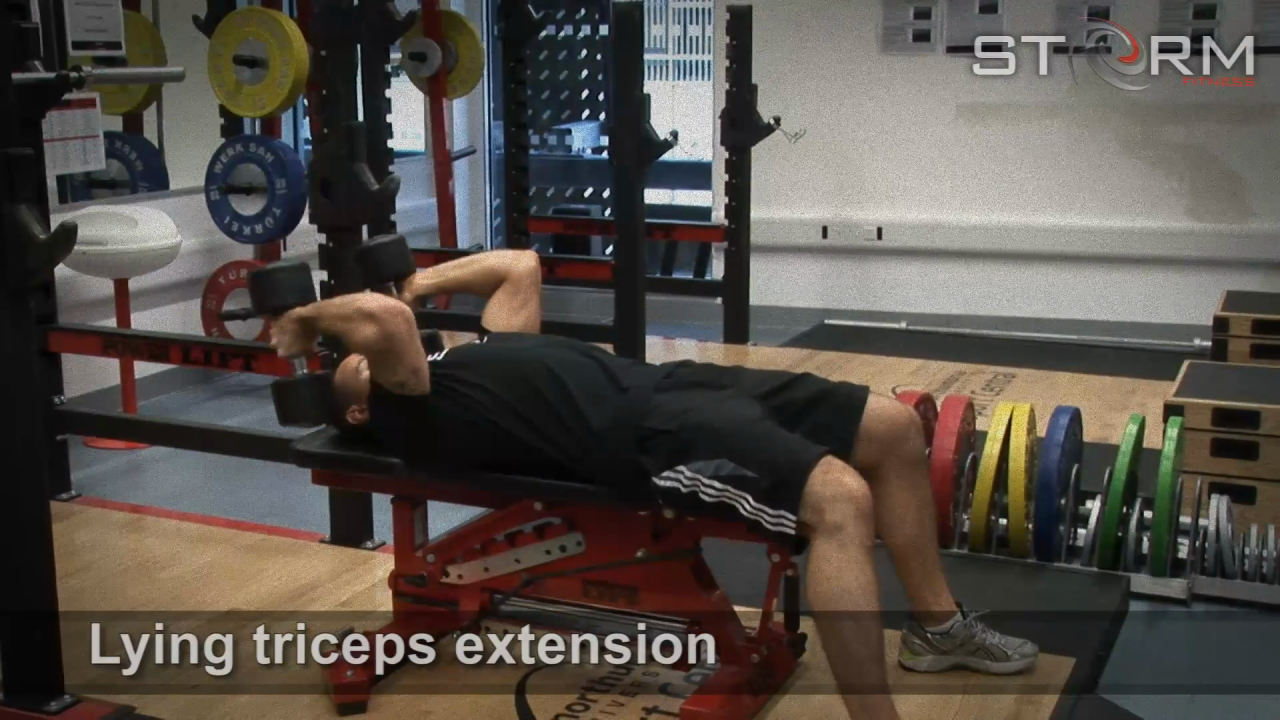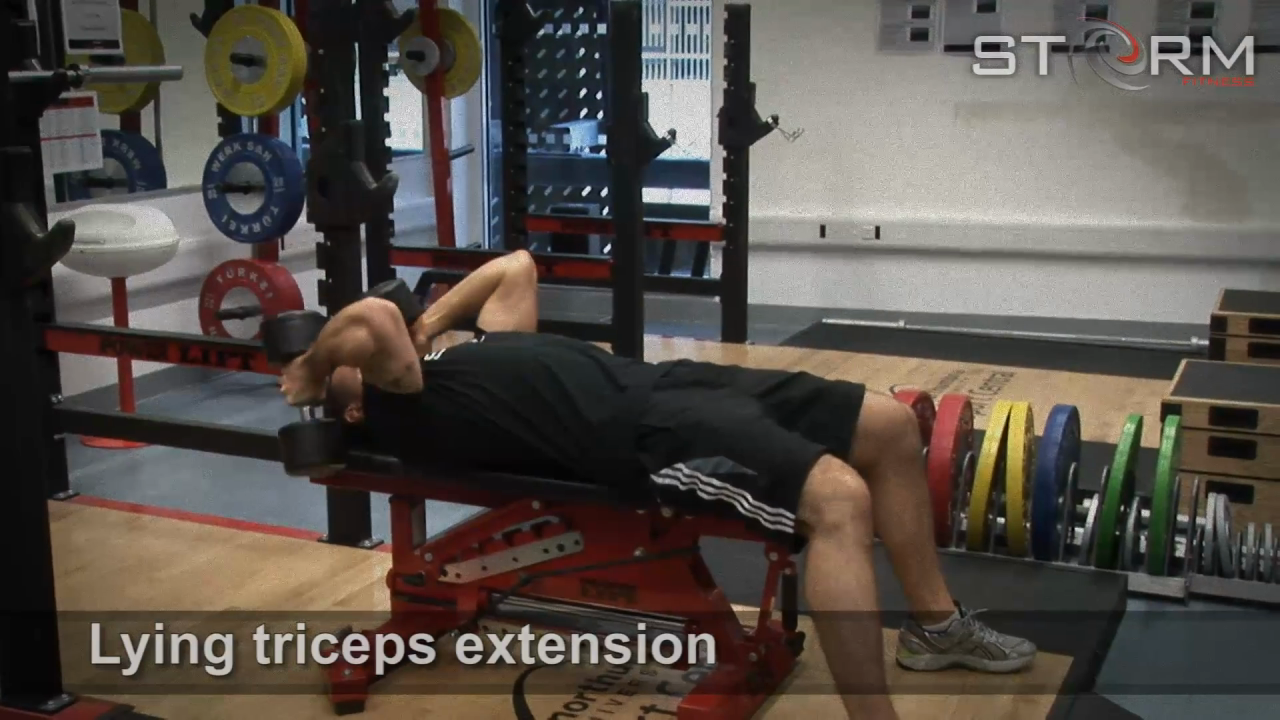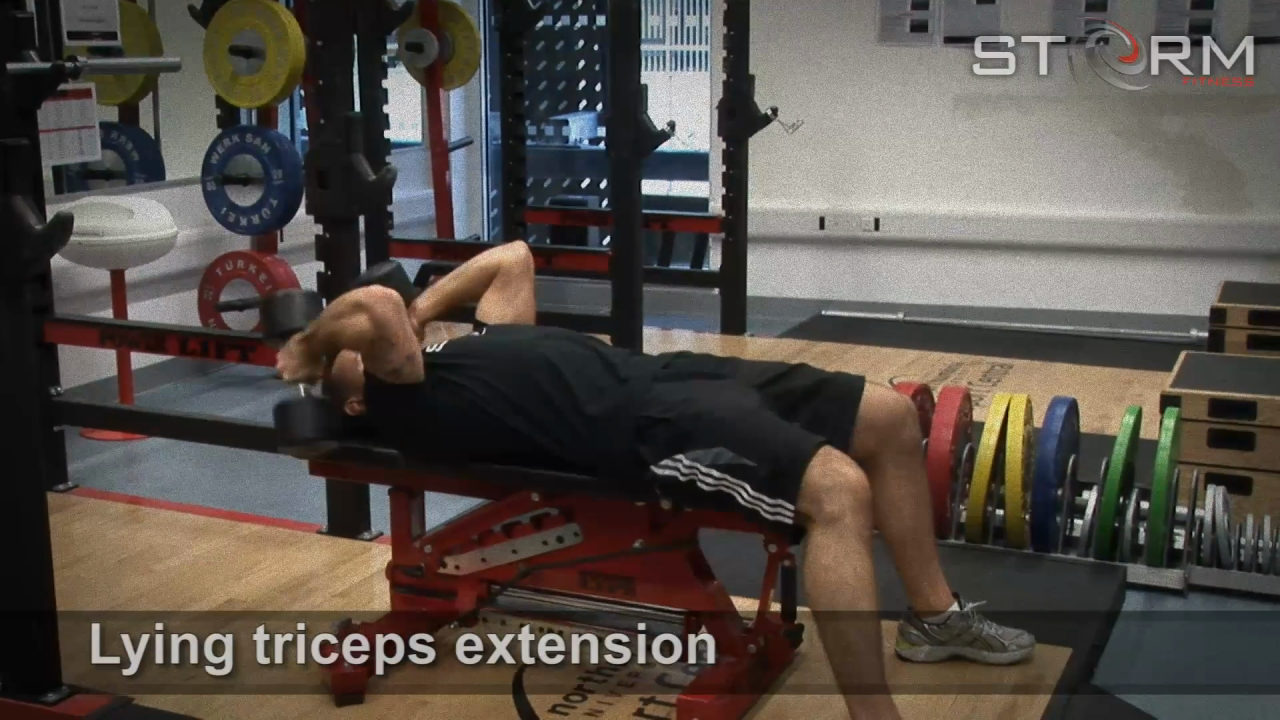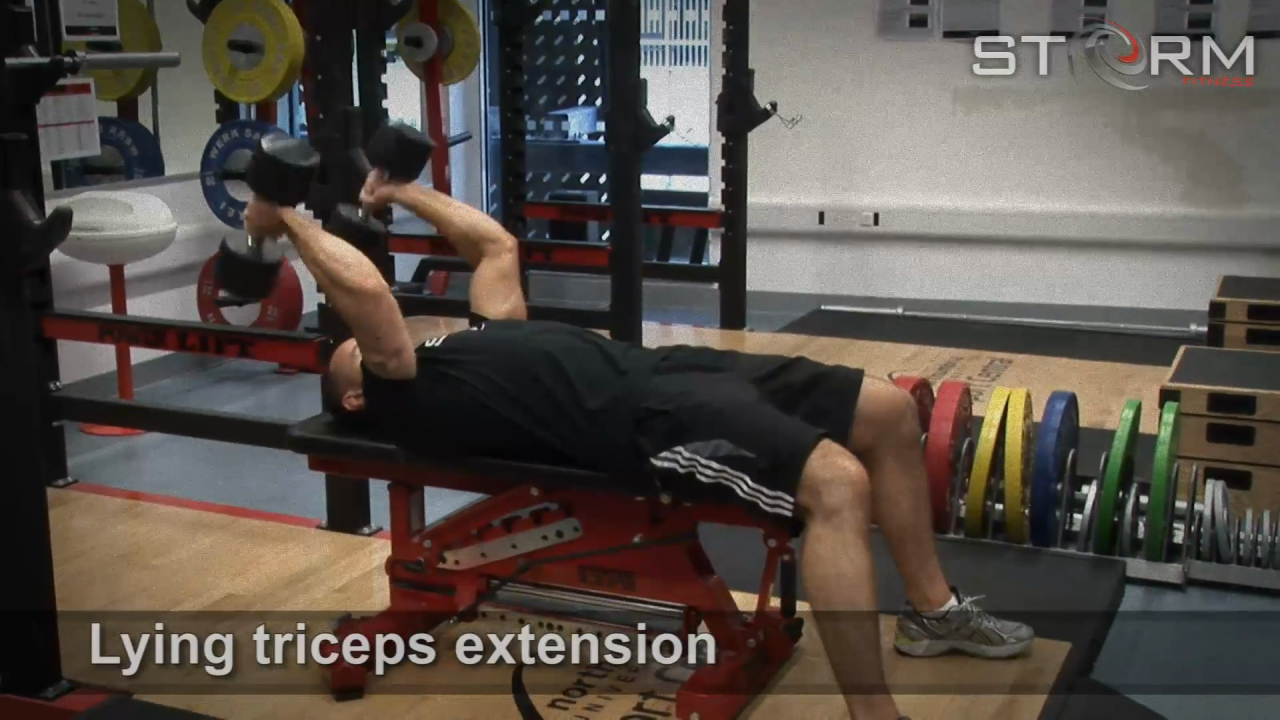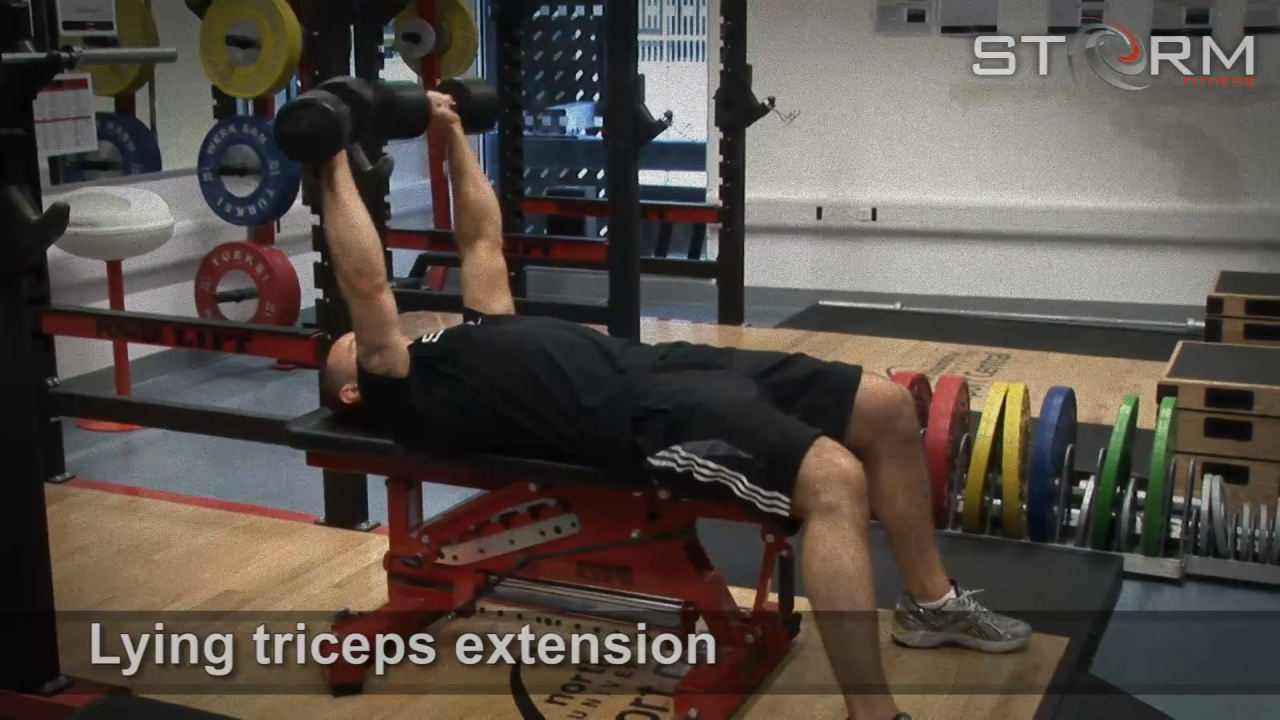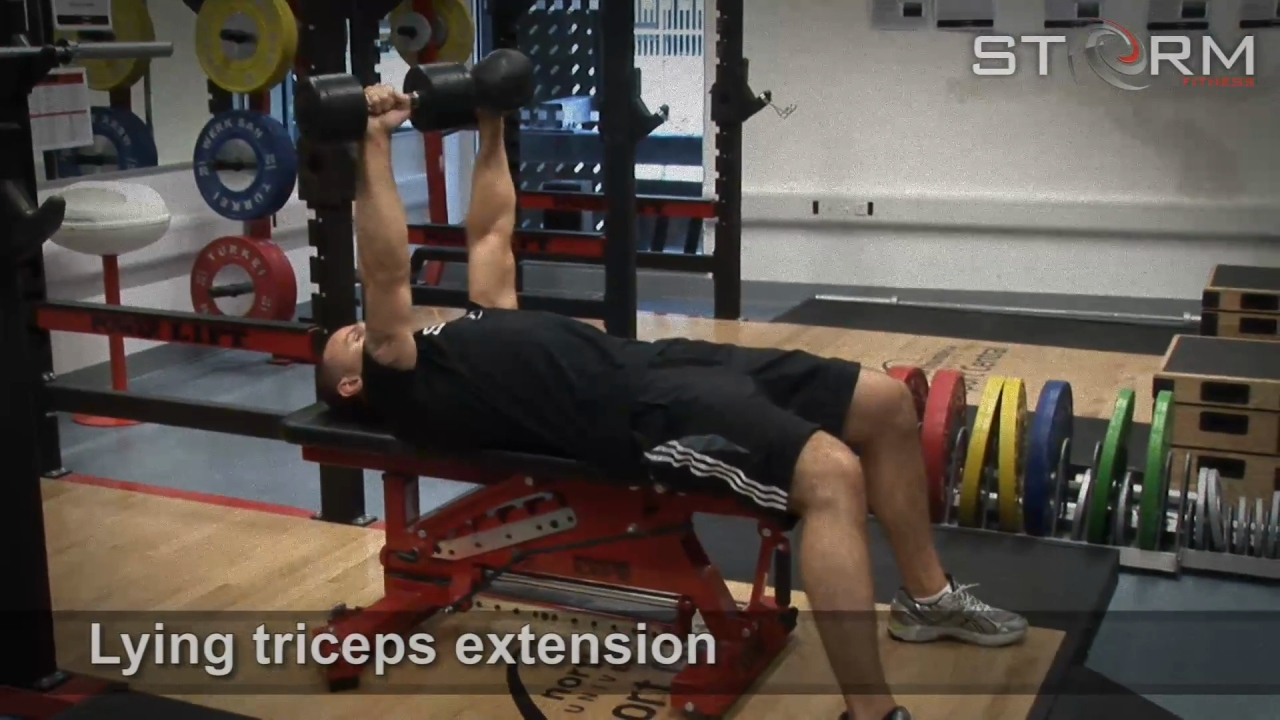
dt=0.5s
person 1, frame 1
left shoulder: (464, 360)
right shoulder: (410, 414)
left elbow: (523, 266)
right elbow: (385, 320)
left wrist: (421, 280)
right wrist: (305, 319)
left hip: (667, 383)
right hip: (645, 435)
left knee: (895, 428)
right knee: (842, 501)
left ankle: (938, 626)
person 1, frame 2
left shoulder: (455, 359)
right shoulder: (407, 413)
left elbow: (517, 267)
right elbow: (374, 319)
left wrist: (429, 321)
right wrist: (312, 365)
left hip: (660, 384)
right hip: (641, 434)
left knee: (891, 427)
right knee: (839, 500)
left ankle: (935, 623)
person 1, frame 3
left shoulder: (464, 351)
right shoulder: (407, 403)
left elbow: (515, 258)
right elbow: (376, 308)
left wrist: (424, 307)
right wrist: (308, 346)
left hip: (666, 375)
right hip: (643, 426)
left knee: (891, 418)
right knee: (840, 491)
left ankle: (935, 616)
person 1, frame 4
left shoulder: (469, 341)
right shoulder: (408, 398)
left elbow: (498, 245)
right elbow: (368, 292)
left wrist: (398, 192)
right wrist: (285, 220)
left hip: (664, 368)
right hip: (643, 418)
left knee: (890, 411)
right knee: (837, 483)
left ankle: (933, 610)
person 1, frame 5
left shoulder: (467, 338)
right shoulder: (407, 391)
left elbow: (483, 241)
right elbow: (366, 285)
left wrist: (453, 135)
right wrist: (334, 164)
left hip: (664, 364)
right hip: (641, 414)
left knee: (888, 409)
right knee: (834, 480)
left ankle: (932, 603)
person 1, frame 6
left shoulder: (466, 332)
right shoulder: (407, 385)
left elbow: (491, 231)
right elbow: (385, 276)
left wrist: (490, 127)
right wrist: (374, 146)
left hip: (659, 360)
right hip: (639, 411)
left knee: (887, 404)
right knee: (831, 474)
left ankle: (928, 597)
